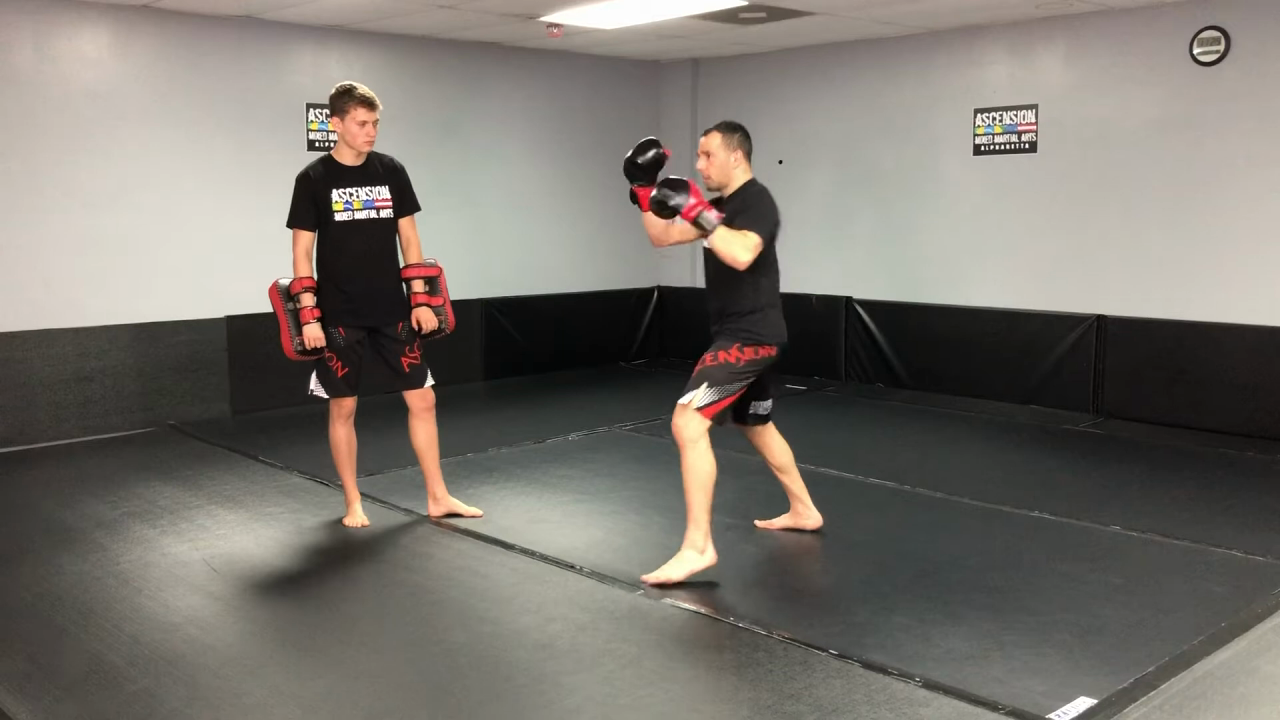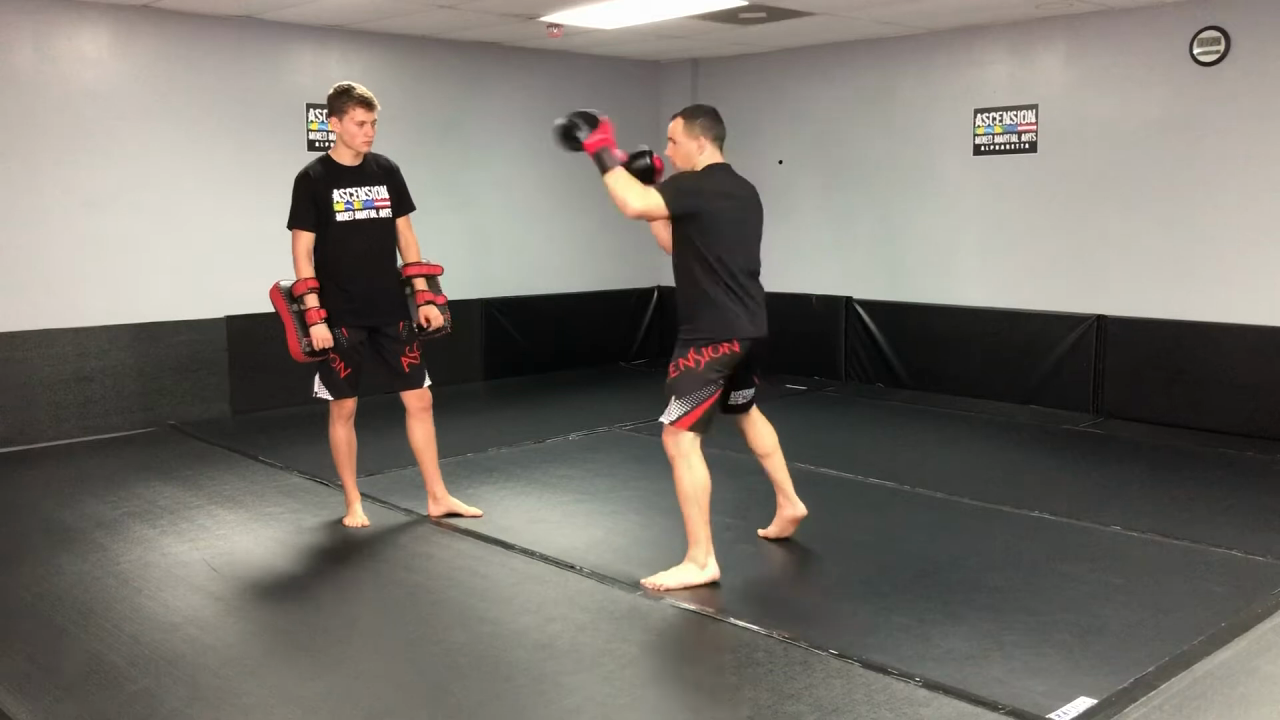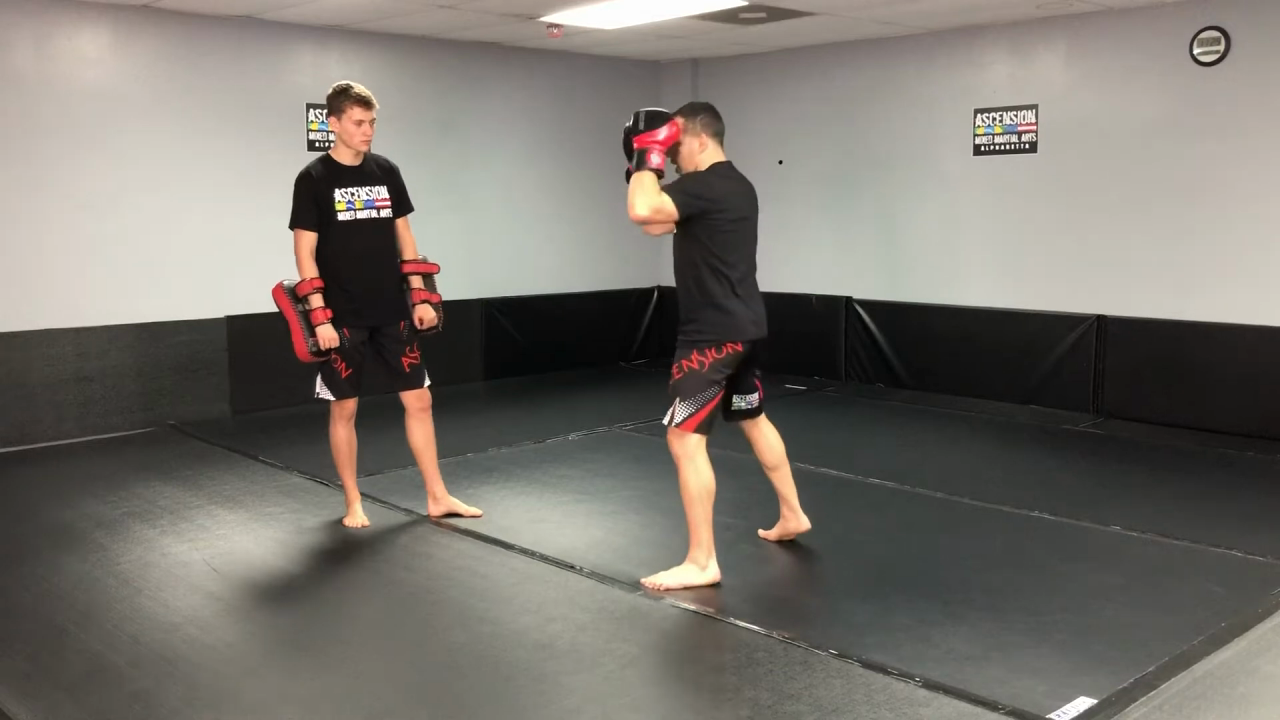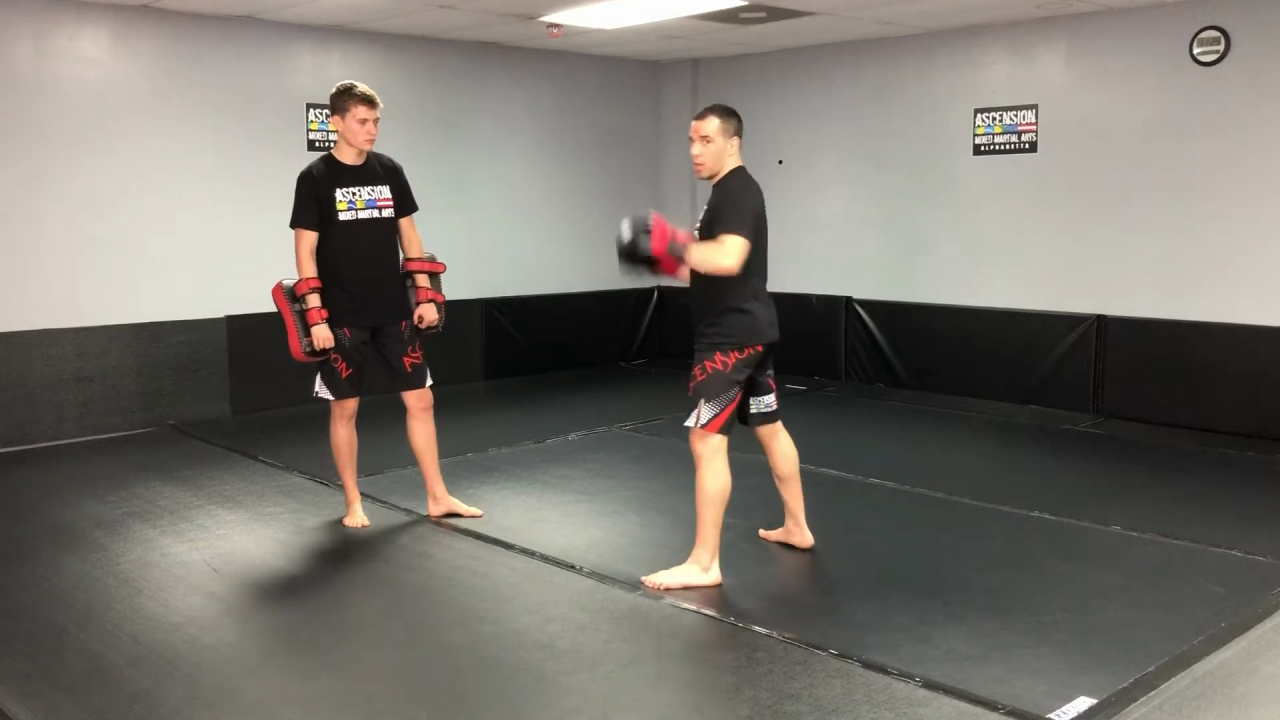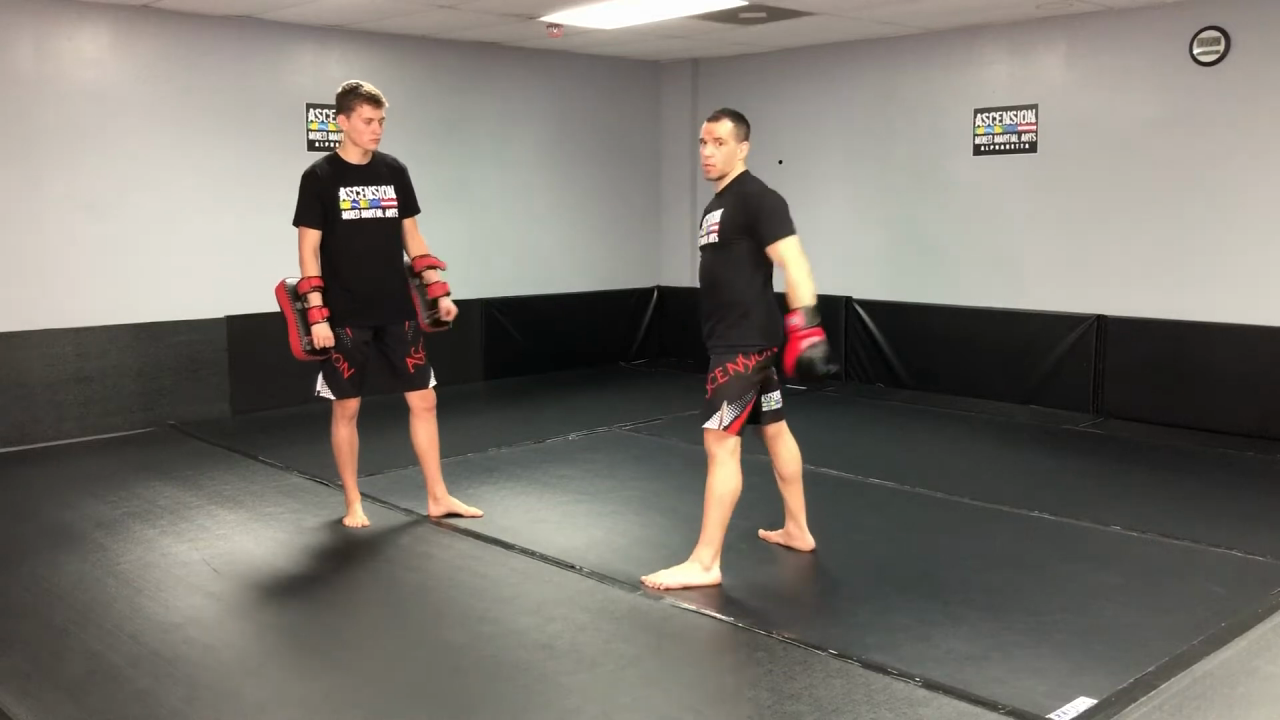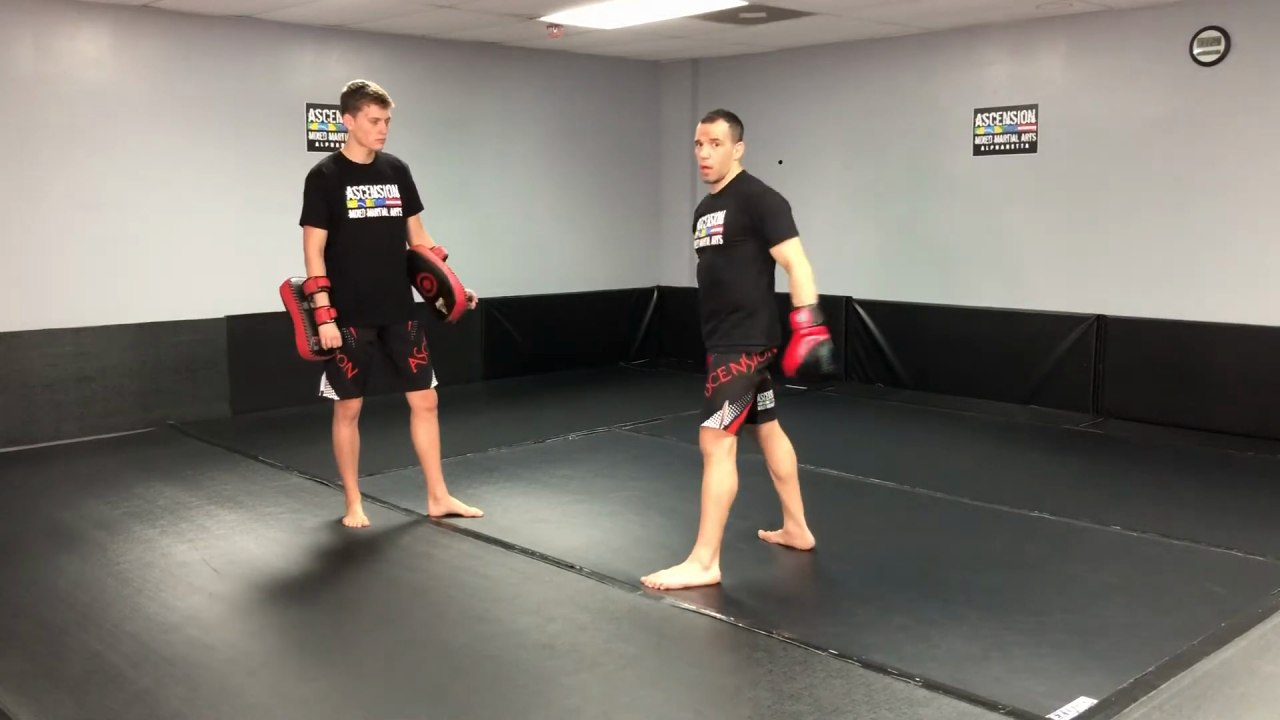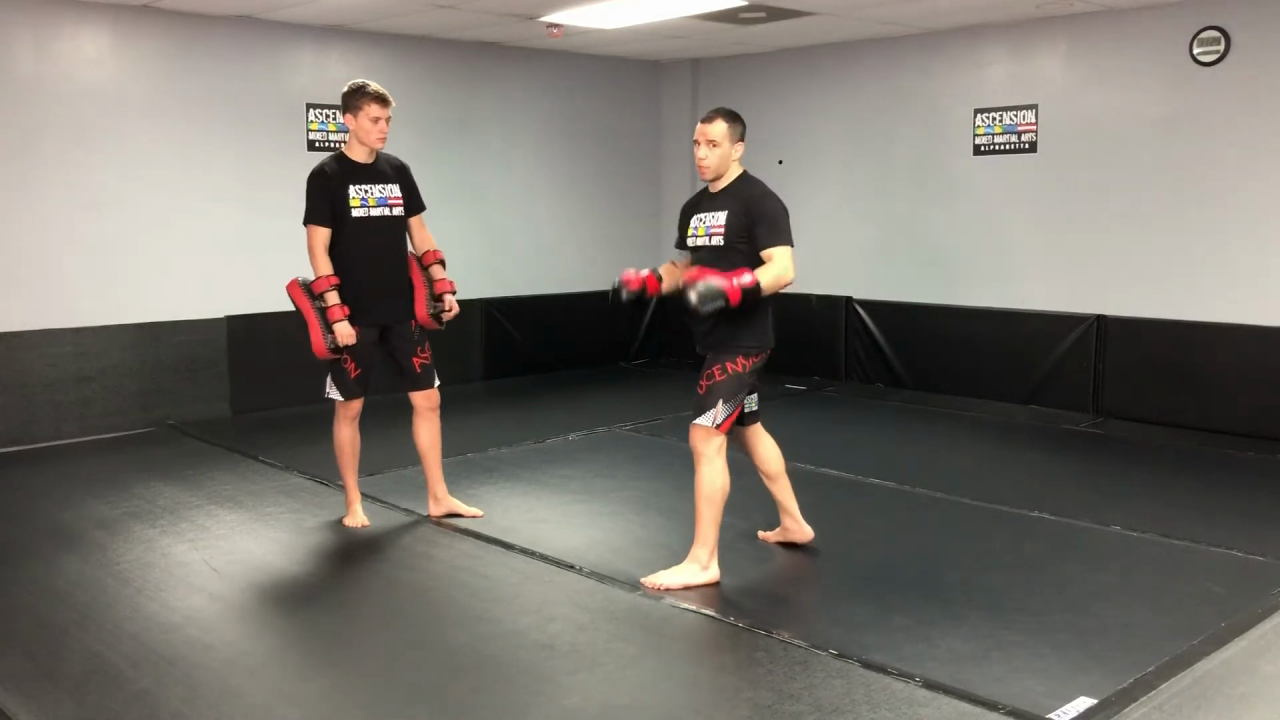
dt=0.3s
person 1, frame 1
left shoulder: (756, 201)
right shoulder: (721, 204)
left elbow: (742, 255)
right elbow: (663, 236)
left wrist: (699, 212)
right wrist: (644, 191)
left hip: (748, 336)
right hip: (747, 335)
left knee: (688, 422)
right knee: (756, 425)
left ankle: (697, 547)
right ankle: (803, 510)
person 1, frame 2
left shoulder: (697, 186)
right shoulder: (744, 192)
left elbow: (634, 205)
left wrist: (604, 152)
right wrist: (652, 205)
left hip: (713, 334)
right hip: (747, 325)
left knee: (679, 438)
right knee: (746, 413)
left ankle: (701, 561)
right ankle: (787, 505)
person 1, frame 3
left shoulder: (704, 185)
right shoulder: (735, 185)
left elbow: (641, 210)
right elbow: (660, 222)
left wrist: (649, 154)
right wrist: (646, 165)
left hip: (713, 333)
right hip: (746, 325)
left knee: (684, 438)
right knee: (753, 418)
left ankle: (702, 562)
right ankle: (792, 515)
person 1, frame 4
left shoulder: (735, 192)
right shoulder: (733, 191)
left elbow: (725, 260)
right elbow: (705, 264)
left wrist: (668, 242)
right wrist: (665, 255)
left hip: (732, 337)
right hip: (752, 331)
left knee: (706, 441)
right knee: (769, 427)
left ankle: (704, 563)
right ankle: (796, 527)
person 1, frame 5
left shoulder: (757, 198)
right shoulder: (717, 203)
left elbow: (794, 262)
left wrist: (806, 326)
left hip: (743, 343)
right hip: (732, 337)
left knee: (721, 442)
right knee: (773, 428)
left ankle: (705, 562)
right ankle: (797, 529)
person 1, frame 6
left shoulder: (759, 199)
right shoulder: (705, 209)
left elbow: (796, 263)
left wrist: (808, 325)
right wrist: (710, 335)
left hip: (747, 342)
right hip: (725, 340)
left knee: (716, 441)
right knee: (765, 427)
left ankle: (704, 561)
right ankle: (796, 528)
person 1, frame 7
left shoulder: (759, 201)
right shoulder: (694, 206)
left elbow: (783, 269)
right elbow: (681, 268)
left wrist: (731, 287)
right wrist: (647, 281)
left hip: (737, 338)
right hip: (718, 335)
left knee: (706, 438)
right knee: (748, 428)
left ankle: (702, 561)
right ankle: (793, 523)
person 2, frame 1
left shoulder: (391, 170)
right shoulder: (314, 178)
left elbow: (409, 238)
right elbow: (302, 251)
left wrist: (421, 298)
right wrist: (309, 314)
left hip: (392, 311)
right hip: (340, 315)
left knee: (423, 399)
right knee: (343, 408)
left ankle: (437, 496)
right ankle: (353, 502)
person 2, frame 2
left shoulder: (387, 170)
right shoulder: (313, 179)
left elbow: (406, 237)
right elbow: (303, 253)
left wrist: (424, 296)
right wrist: (315, 315)
left hip: (392, 311)
right hip: (341, 317)
left knee: (419, 399)
right knee: (343, 409)
left ankle: (438, 497)
right ankle: (353, 503)
person 2, frame 3
left shoulder: (386, 171)
right shoulder: (314, 179)
right elbow: (305, 253)
left wrist: (420, 296)
right wrist: (320, 316)
left hip: (392, 311)
right hip: (343, 316)
left knee: (419, 399)
right knee: (344, 408)
left ankle: (437, 496)
right ankle: (353, 503)
person 2, frame 4
left shoulder: (389, 170)
right shoulder: (316, 178)
left elbow: (408, 236)
right elbow: (305, 252)
left wrist: (425, 295)
right wrist: (316, 315)
left hip: (394, 310)
right hip: (343, 316)
left knee: (420, 399)
right knee: (345, 408)
left ankle: (437, 496)
right ankle: (353, 503)
person 2, frame 5
left shoulder: (394, 170)
right shoulder: (320, 177)
left elbow: (412, 236)
right elbow: (309, 250)
left wrist: (438, 290)
right wrist: (316, 314)
left hip: (397, 311)
right hip: (346, 316)
left knee: (423, 399)
right knee: (346, 408)
left ankle: (438, 496)
right ankle: (353, 503)
person 2, frame 6
left shoulder: (397, 170)
right shoulder: (325, 176)
left elbow: (417, 235)
right elbow: (313, 250)
left hip: (400, 310)
right hip: (350, 316)
left knee: (425, 399)
right knee: (348, 407)
left ankle: (438, 496)
right ankle: (353, 503)
person 2, frame 7
left shoulder: (397, 169)
right shoulder: (327, 176)
left elbow: (419, 234)
right elbow: (318, 247)
left wrist: (442, 287)
right wrist: (335, 311)
left hip: (402, 310)
right hip: (354, 315)
left knee: (427, 398)
right knee: (349, 407)
left ankle: (438, 496)
right ankle: (353, 502)
